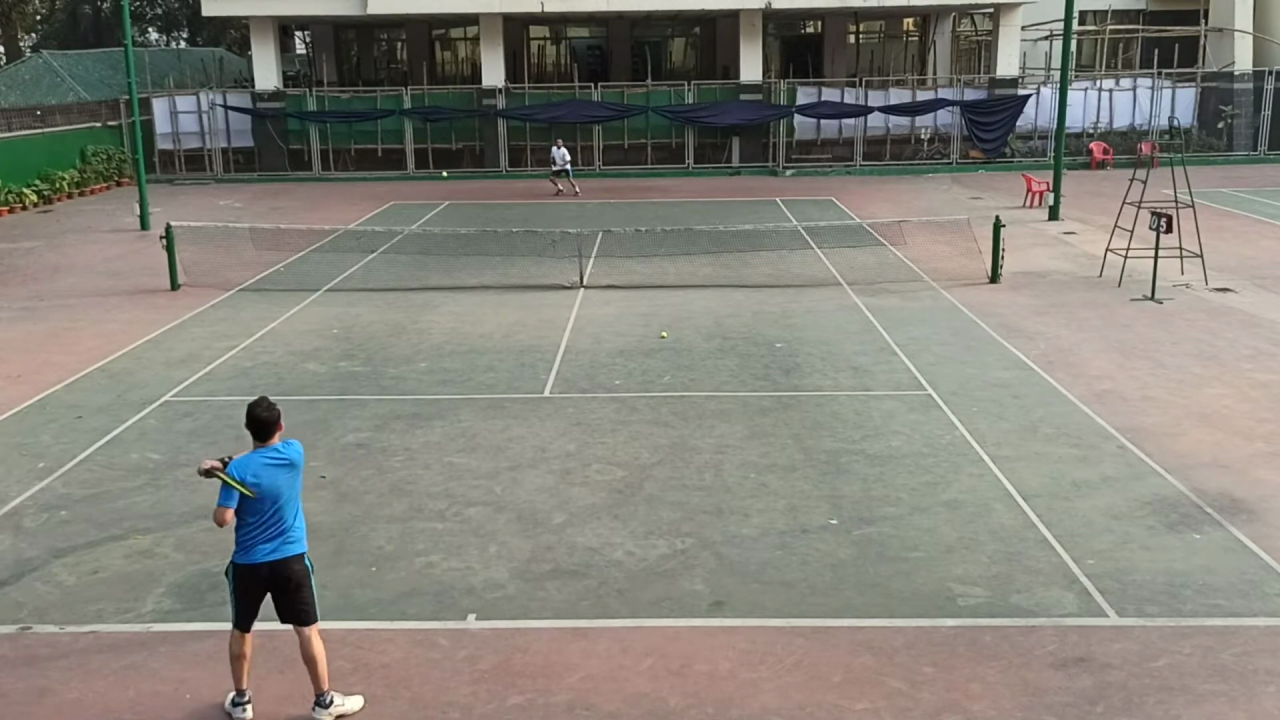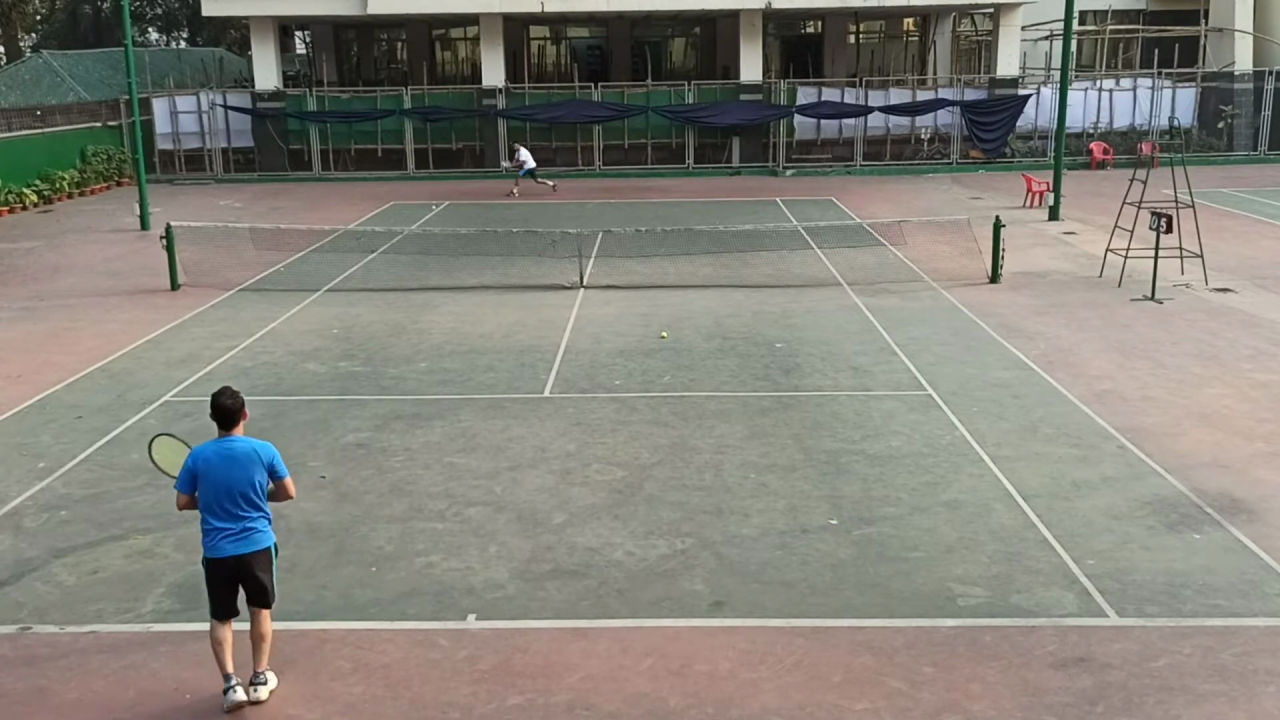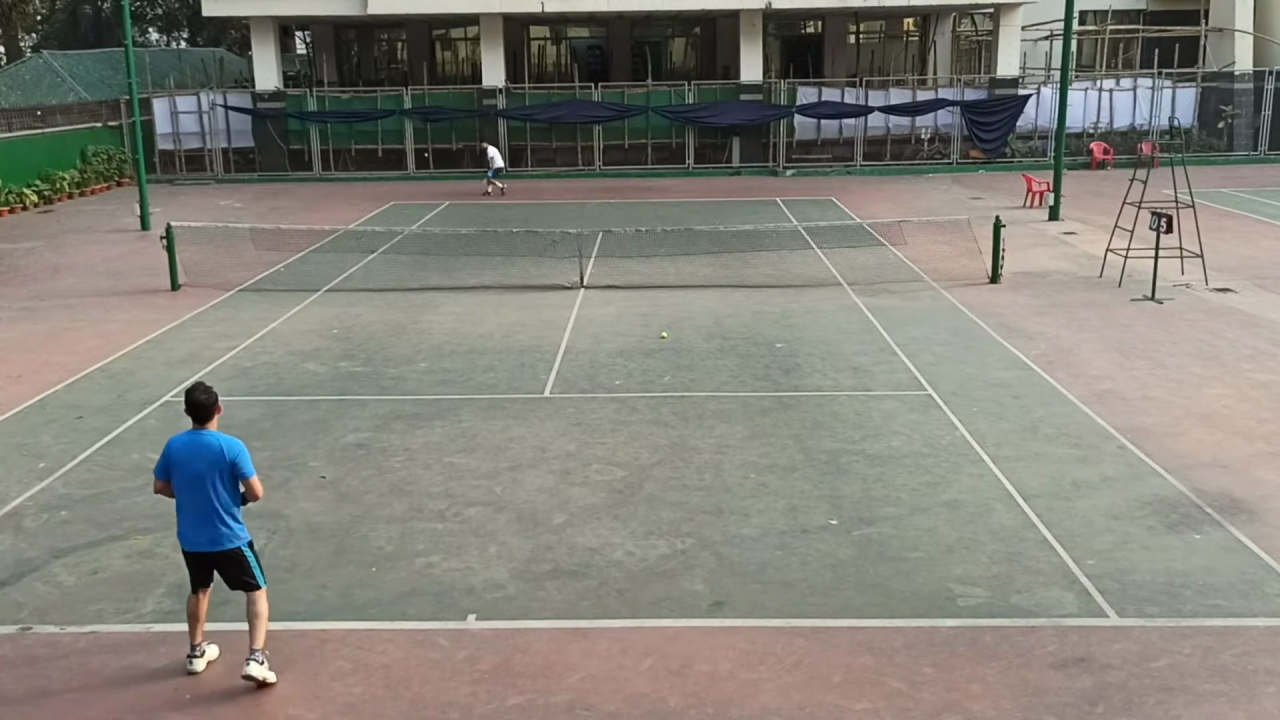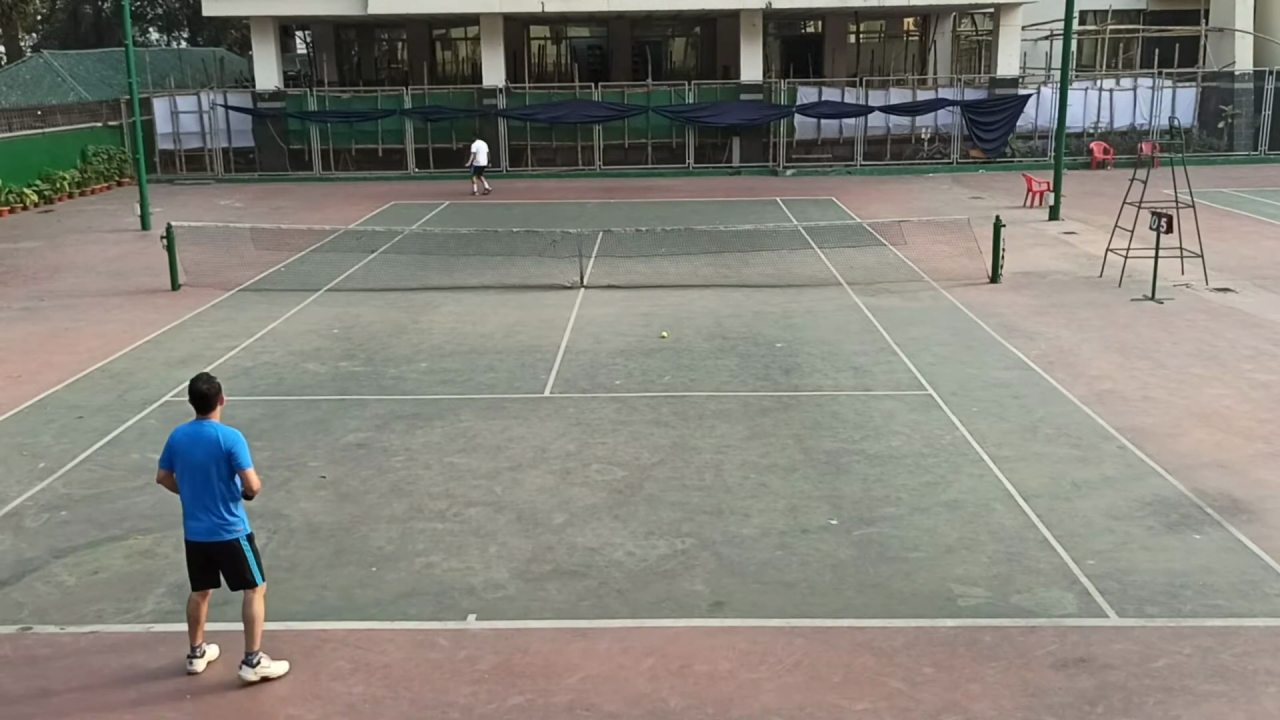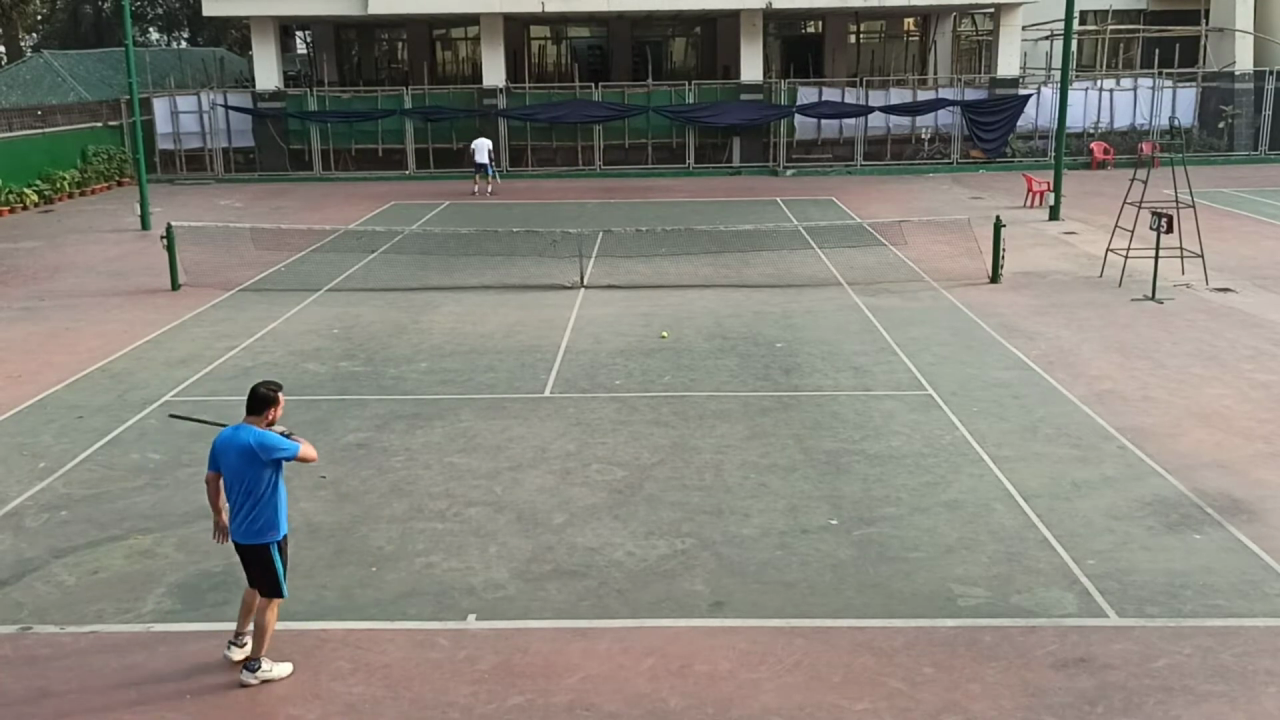
dt=0.5s
person 1, frame 1
left shoulder: (238, 470)
right shoulder: (294, 452)
left elbow: (222, 519)
left hip: (248, 562)
right hip: (290, 559)
left knee: (241, 631)
right knee: (307, 630)
person 1, frame 2
left shoulder: (198, 456)
right shoulder: (264, 451)
left elbow: (183, 502)
right elbow: (288, 492)
left hip: (217, 551)
right hip: (257, 546)
left knee: (221, 620)
right knee: (260, 612)
left ankle: (231, 684)
right ankle: (260, 679)
person 1, frame 3
left shoulder: (174, 445)
right shoulder: (232, 447)
left elbow: (160, 487)
right elbow: (256, 493)
left hip: (191, 539)
right hip: (230, 538)
left knee: (199, 591)
right knee: (256, 592)
left ankle: (196, 653)
right ankle: (256, 658)
person 1, frame 4
left shoulder: (178, 435)
right shoulder: (230, 437)
left elbow: (163, 477)
right elbow: (252, 486)
right wrist: (248, 492)
left hip: (194, 532)
right hip: (229, 532)
left knee: (199, 592)
right knee: (254, 590)
left ankle: (197, 653)
right ankle: (253, 661)
person 1, frame 5
left shoulder: (223, 438)
right shoulder: (265, 441)
left elbow: (211, 480)
right elbow: (311, 455)
left wrist: (219, 515)
right wrist: (289, 435)
left hip: (241, 530)
right hip: (267, 534)
left knee: (256, 586)
right knee: (270, 598)
left ankle: (238, 643)
right ankle: (254, 666)
